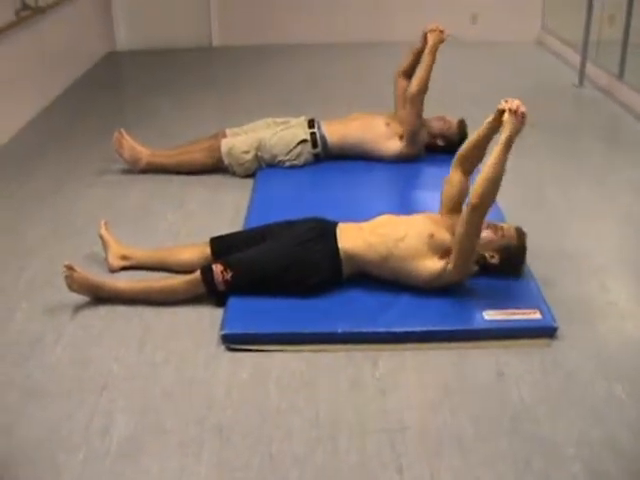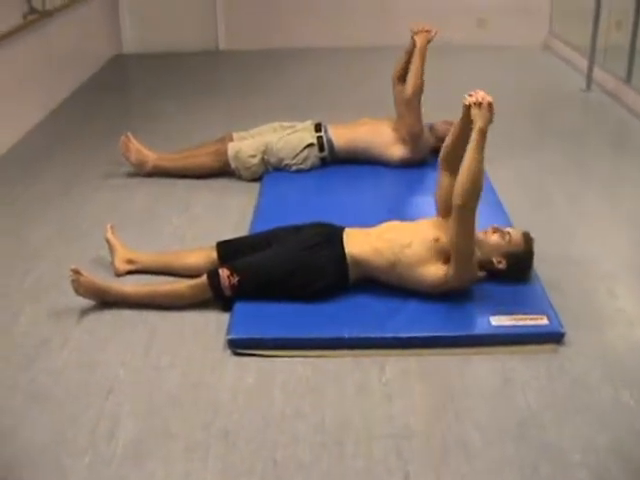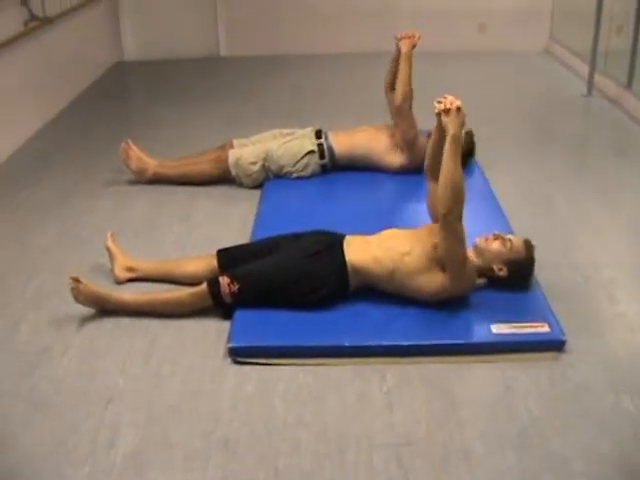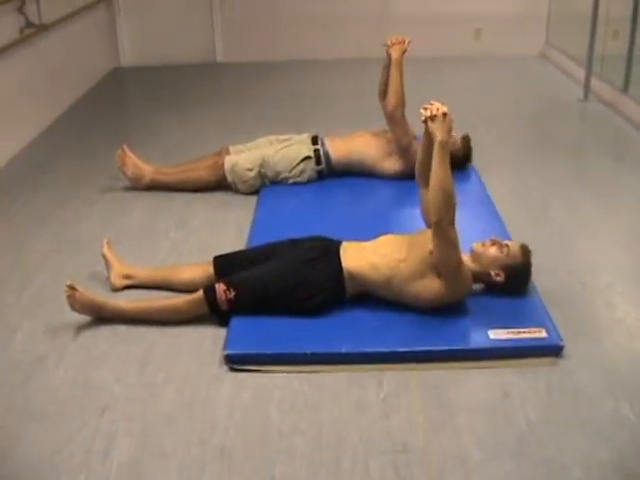
dt=0.3s
person 1, frame 1
left shoulder: (454, 269)
right shoulder: (447, 225)
left elbow: (477, 204)
right elbow: (463, 164)
left wrist: (507, 140)
right wrist: (495, 123)
left hip: (321, 263)
right hip: (324, 231)
left knee: (208, 278)
right knee: (209, 252)
left ankle: (107, 289)
right ankle: (126, 255)
person 1, frame 2
left shoulder: (460, 273)
right shoulder: (449, 233)
left elbow: (464, 204)
right elbow: (448, 171)
left wrist: (480, 132)
right wrist: (465, 121)
left hip: (328, 269)
right hip: (330, 236)
left knee: (215, 282)
right knee: (217, 254)
left ankle: (113, 292)
right ankle: (131, 258)
person 1, frame 3
left shoulder: (459, 279)
right shoulder: (448, 242)
left elbow: (449, 213)
right elbow: (433, 179)
left wrist: (454, 138)
right wrist: (442, 128)
left hip: (328, 276)
right hip: (331, 243)
left knee: (214, 290)
right knee: (218, 262)
left ankle: (113, 301)
right ankle: (132, 266)
person 1, frame 4
left shoulder: (455, 285)
right shoulder: (450, 253)
left elbow: (444, 220)
right elbow: (426, 188)
left wrist: (442, 144)
right wrist: (430, 138)
left hip: (324, 284)
right hip: (327, 249)
left knee: (210, 298)
right knee: (214, 269)
left ankle: (109, 308)
right ankle: (128, 273)
person 2, frame 1
left shoulder: (410, 145)
right shoulder: (403, 123)
left elbow: (415, 93)
right elbow: (403, 76)
left wrist: (432, 49)
right wrist: (423, 46)
left hip: (308, 144)
right hip: (306, 126)
left knee: (223, 153)
right knee: (223, 137)
left ankle: (147, 161)
right ankle: (149, 154)
person 2, frame 2
left shoulder: (415, 148)
right shoulder: (407, 130)
left elbow: (411, 97)
right elbow: (399, 82)
left wrist: (420, 49)
right wrist: (413, 47)
left hip: (314, 148)
right hip: (313, 131)
left knee: (228, 157)
right knee: (230, 140)
left ankle: (152, 163)
right ankle: (154, 158)
person 2, frame 3
left shoulder: (415, 154)
right shoulder: (412, 138)
left elbow: (400, 104)
right elbow: (391, 90)
left wrist: (407, 55)
right wrist: (399, 53)
left hip: (315, 156)
right hip: (314, 137)
left knee: (229, 164)
right knee: (230, 147)
left ankle: (154, 172)
right ankle: (157, 164)
person 2, frame 4
left shoulder: (409, 160)
right shoulder: (408, 143)
left elbow: (394, 110)
right elbow: (385, 100)
left wrist: (397, 60)
right wrist: (390, 59)
left hip: (310, 161)
right hip: (309, 143)
left knee: (226, 170)
right knee: (225, 154)
left ankle: (150, 178)
right ankle: (153, 171)
